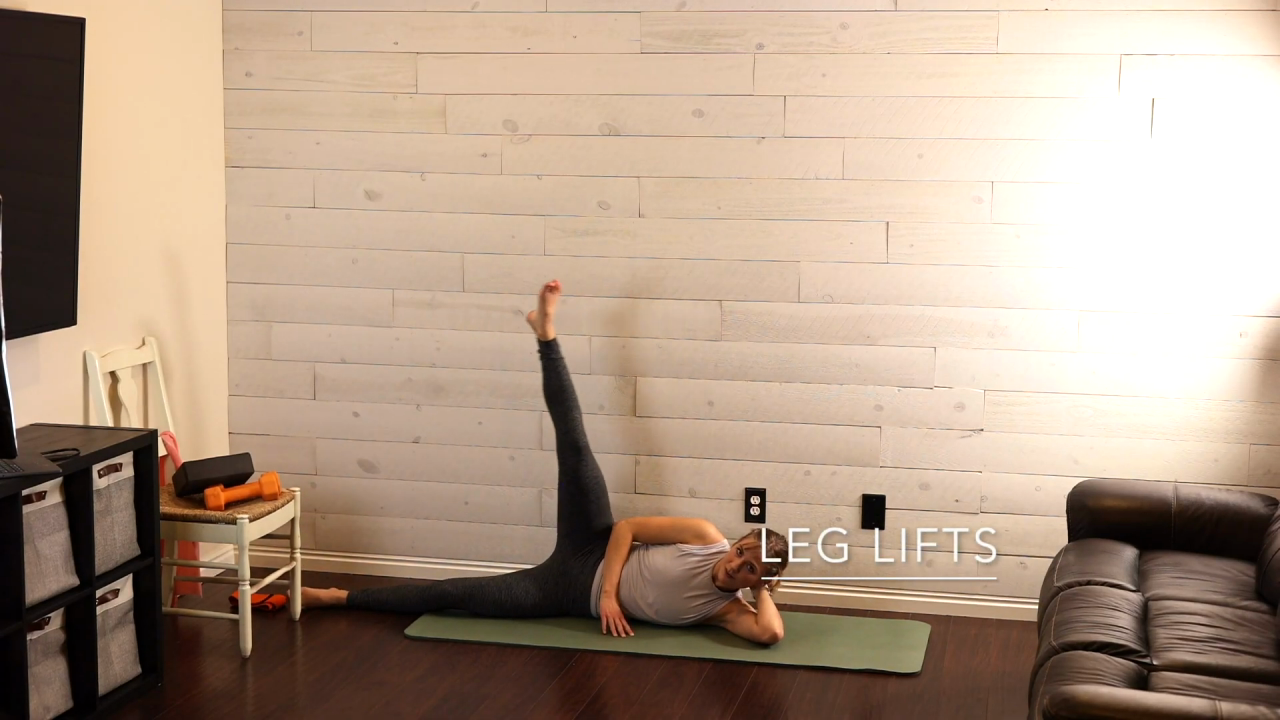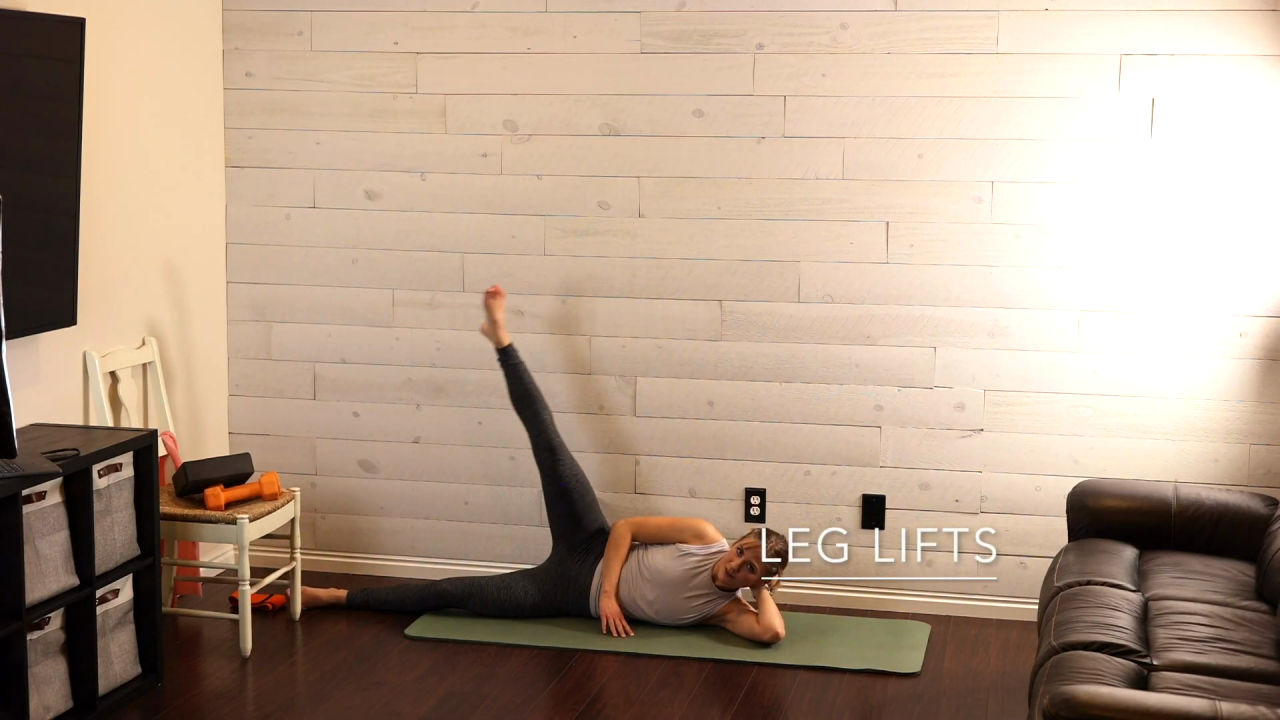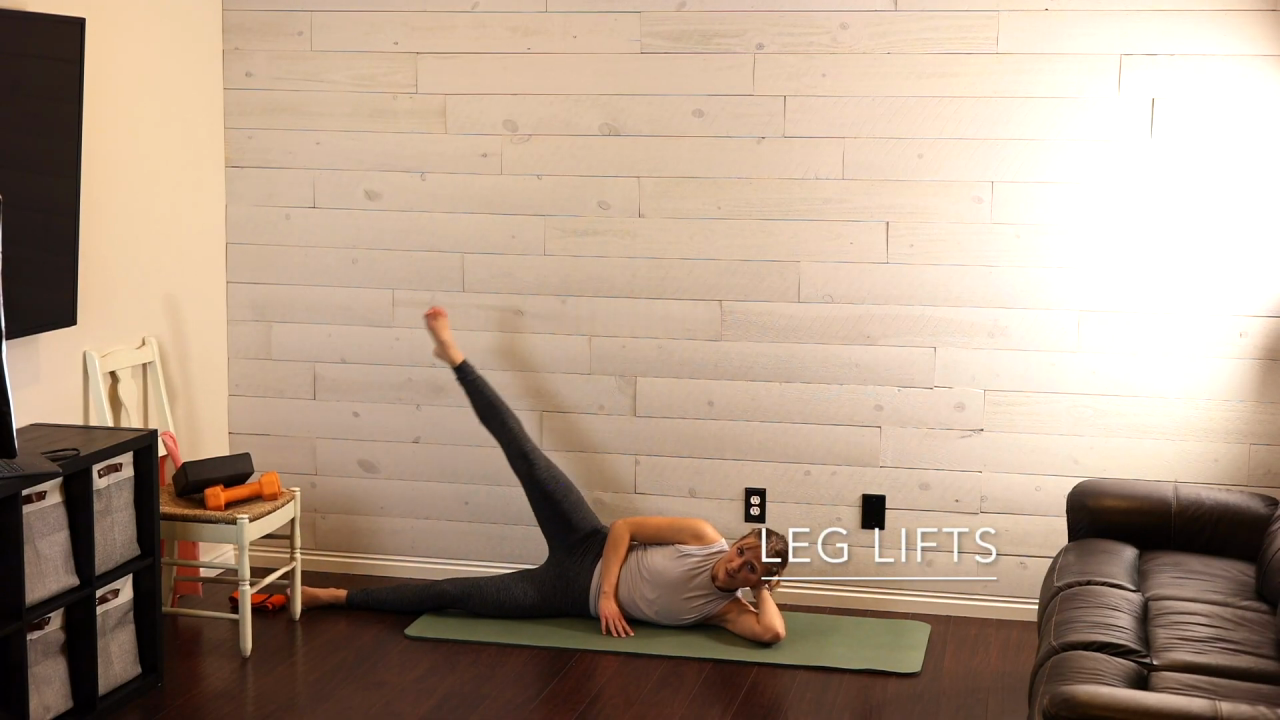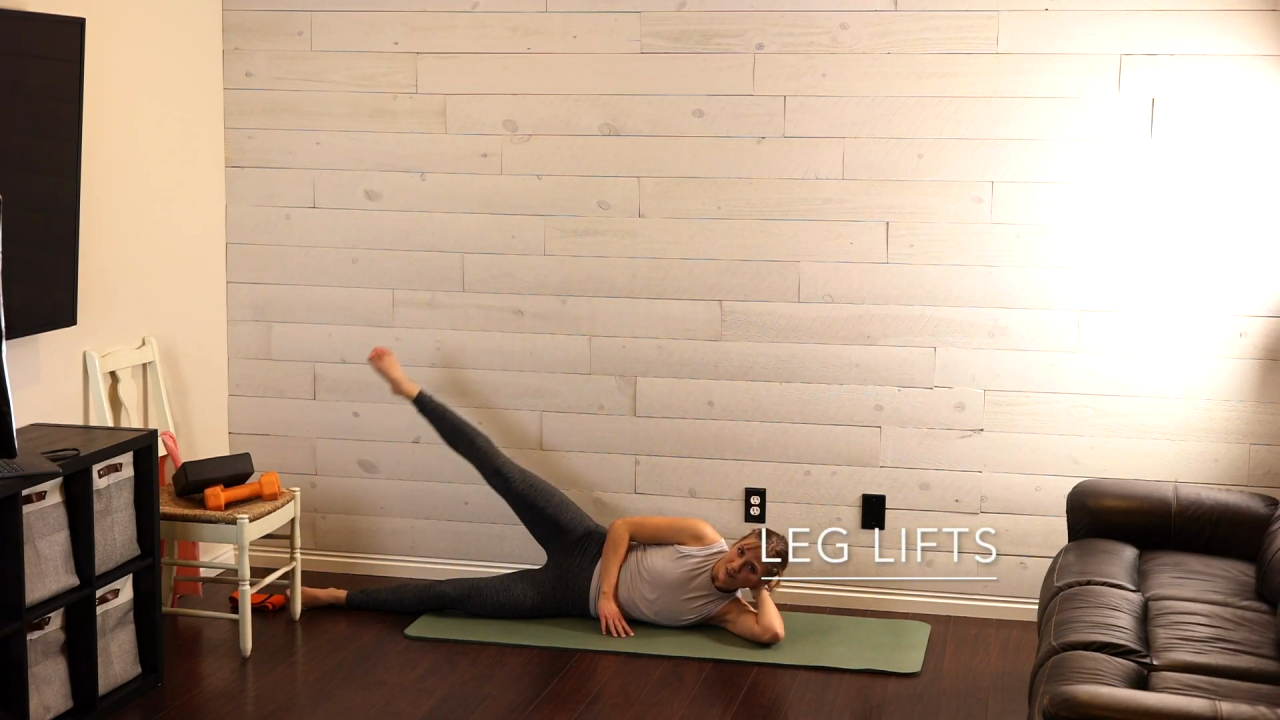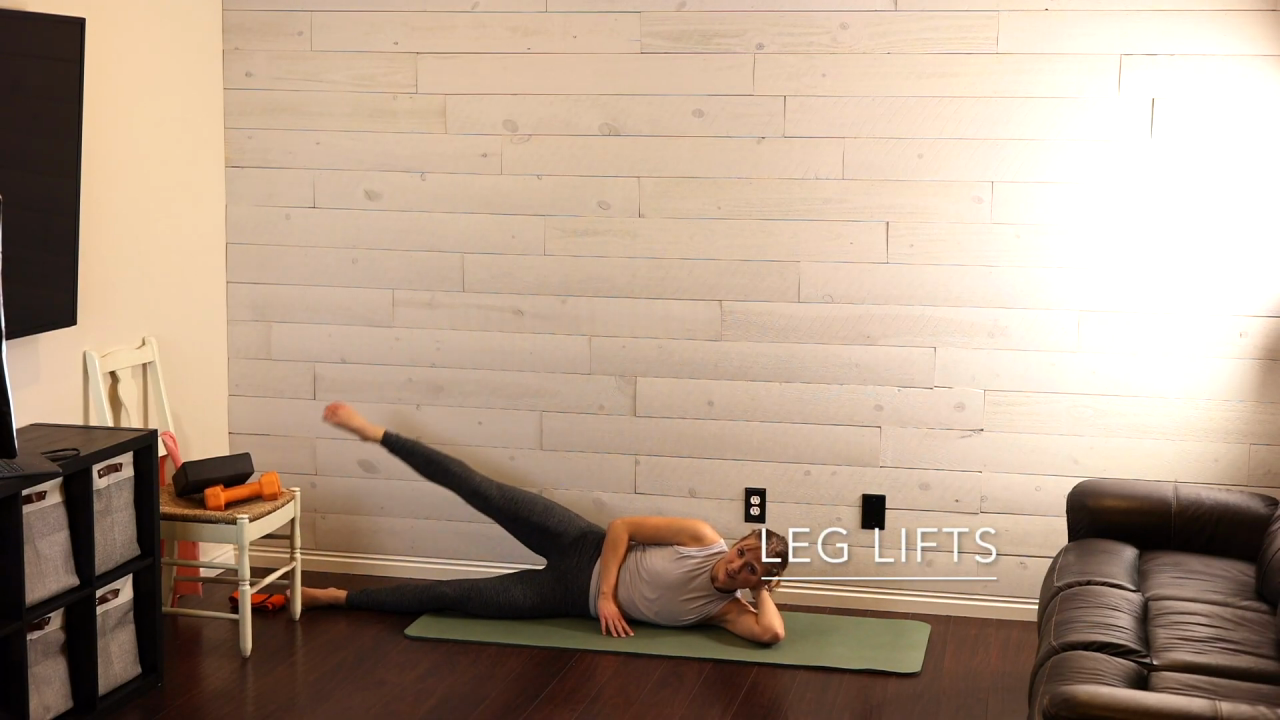
dt=0.1s
person 1, frame 1
left shoulder: (726, 608)
right shoulder: (706, 538)
right elbow: (628, 527)
left wrist: (763, 590)
right wrist: (609, 591)
left hip: (575, 598)
right hip: (588, 556)
left knee: (455, 595)
right knee: (573, 442)
left ankle: (338, 598)
right ankle: (547, 335)
person 1, frame 2
left shoulder: (725, 609)
right shoulder: (704, 535)
left elbow: (771, 632)
right elbow: (625, 526)
left wrist: (763, 589)
right wrist: (609, 591)
left hip: (575, 598)
right hip: (590, 550)
left knee: (453, 594)
right knee: (549, 443)
left ankle: (336, 597)
right ankle: (502, 340)
person 1, frame 3
left shoulder: (727, 609)
right shoulder: (704, 537)
left elbow: (772, 631)
right elbow: (623, 527)
left wrist: (763, 589)
right wrist: (608, 592)
left hip: (574, 598)
right hip: (588, 552)
left knee: (454, 594)
right knee: (519, 447)
left ankle: (336, 596)
right ankle: (456, 358)
person 1, frame 4
left shoulder: (724, 609)
right shoulder: (702, 536)
left elbow: (772, 631)
right elbow: (621, 525)
left wrist: (760, 574)
right wrist: (609, 587)
left hip: (577, 598)
right hip: (583, 546)
left knee: (452, 596)
right knee: (499, 469)
left ankle: (337, 596)
right ankle: (410, 392)
person 1, frame 5
left shoulder: (728, 609)
right shoulder: (705, 539)
left elbow: (773, 631)
right elbow: (622, 527)
left wrist: (764, 589)
right wrist: (607, 592)
left hip: (577, 600)
right hip: (584, 553)
left knee: (448, 596)
right knee: (483, 493)
left ankle: (334, 597)
right ankle: (376, 433)
